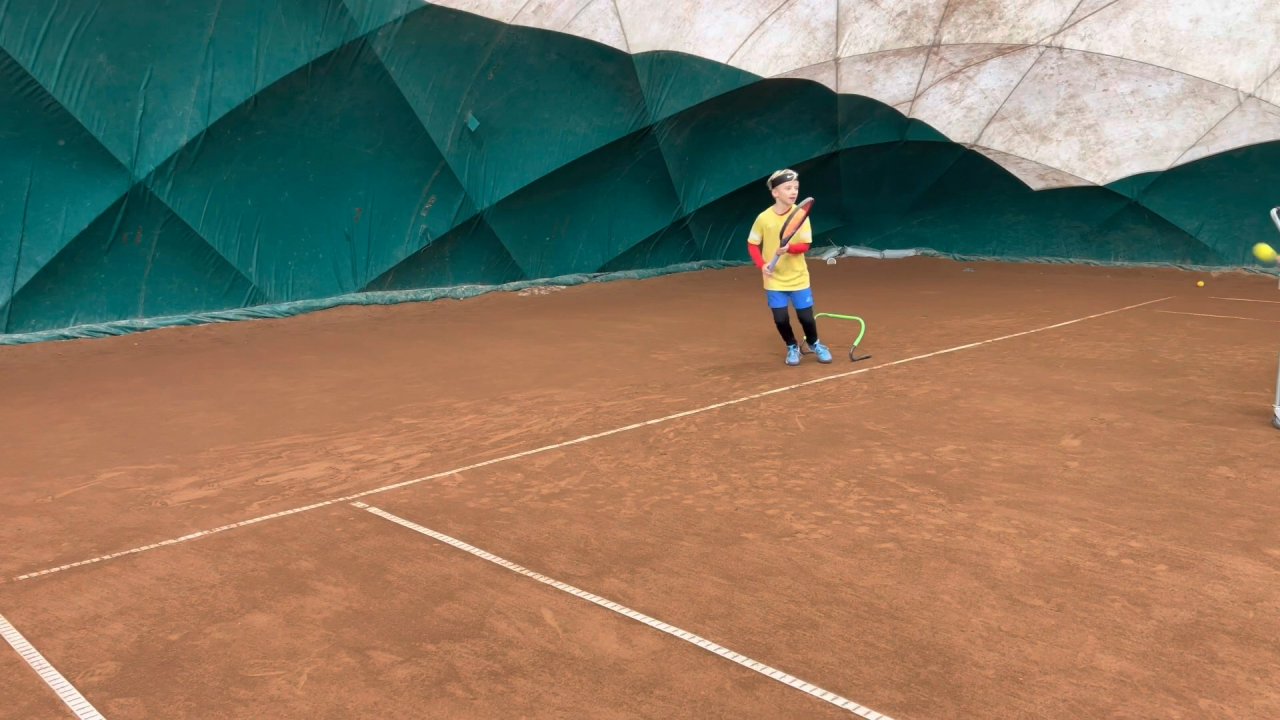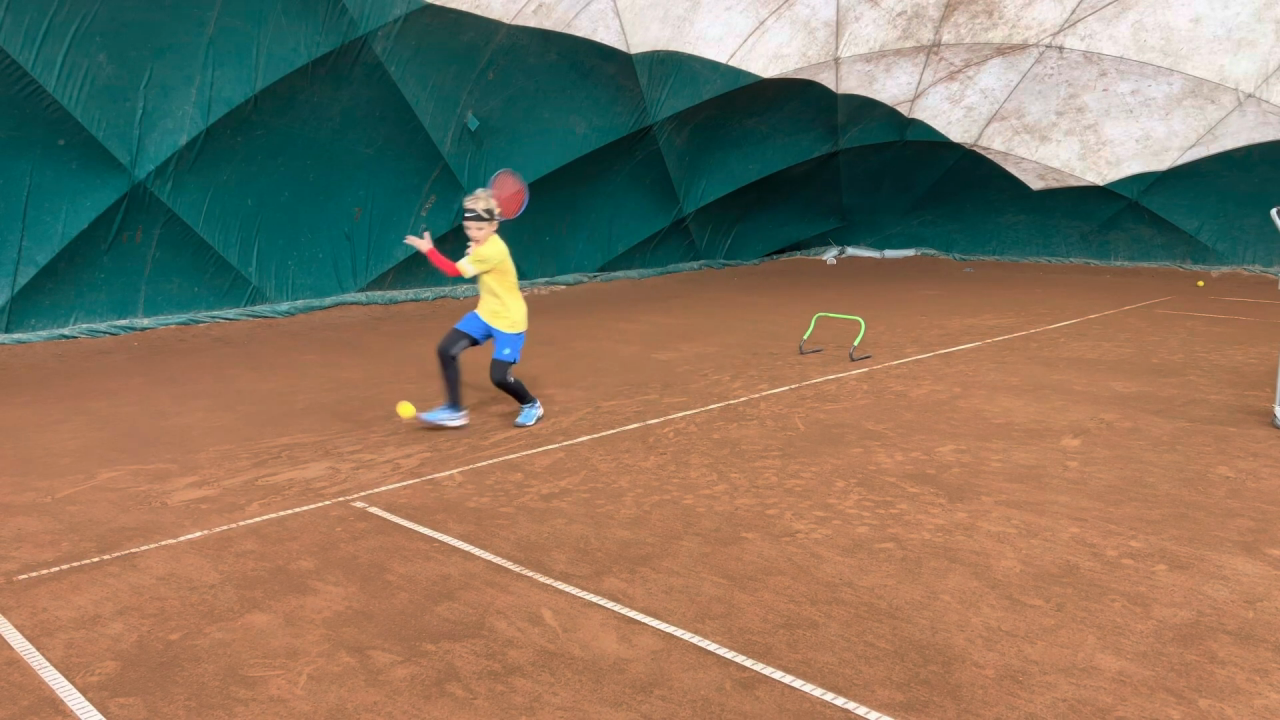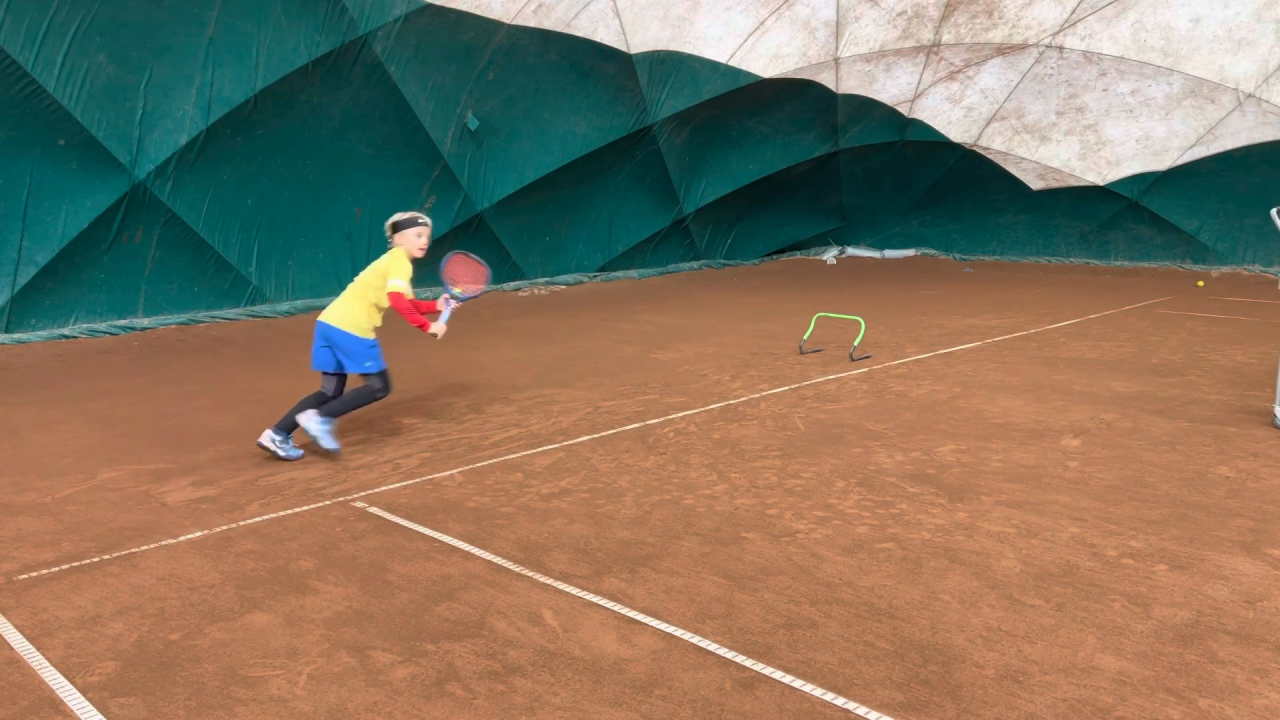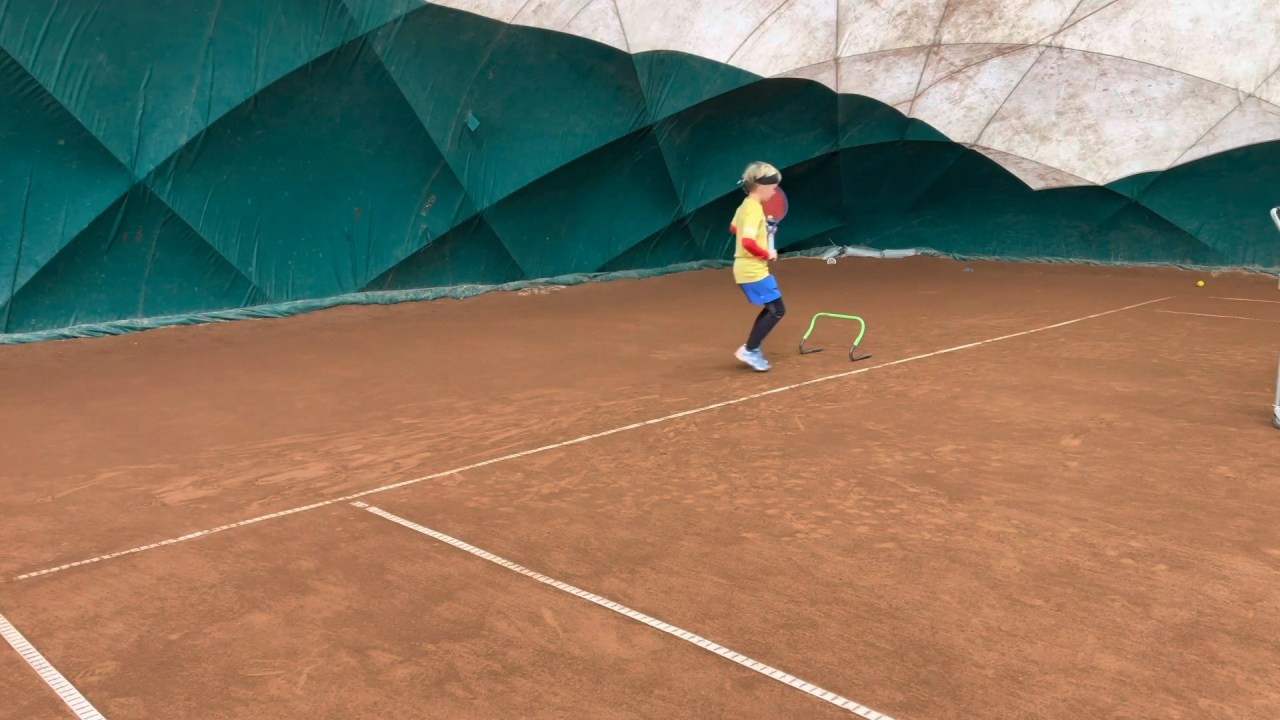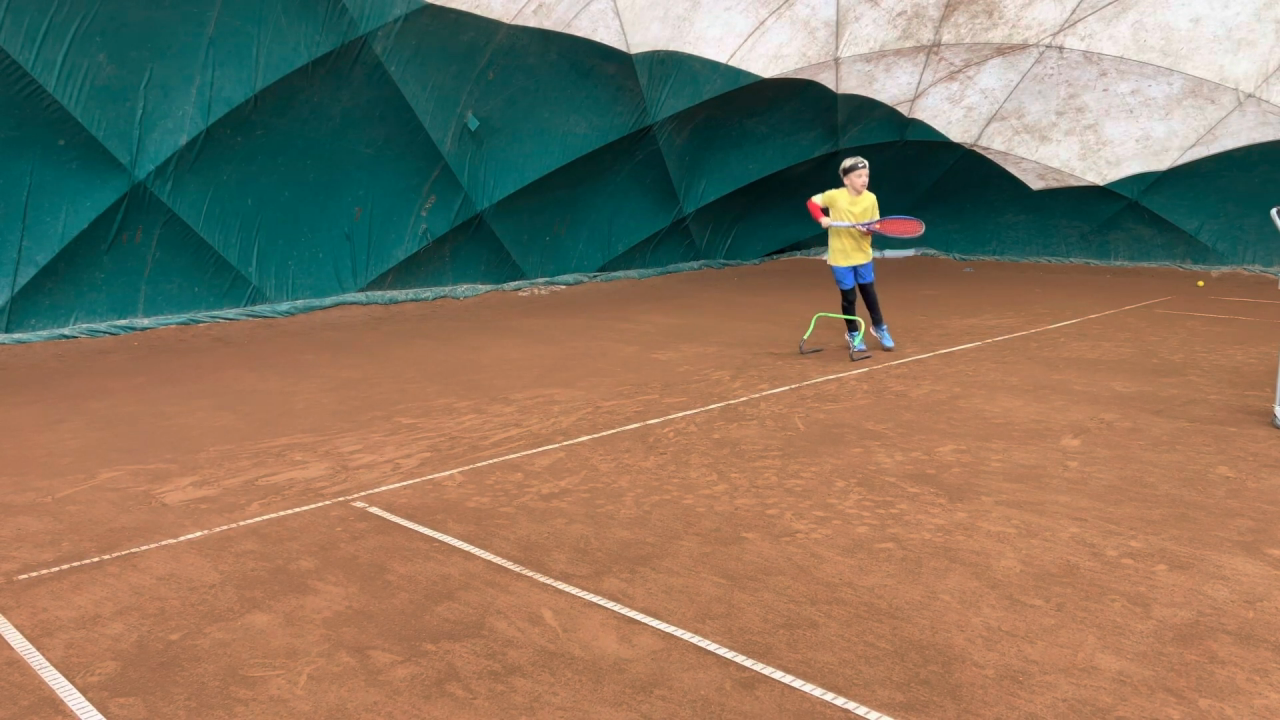
dt=1s
person 1, frame 1
right shoulder: (763, 218)
left elbow: (805, 245)
right elbow: (752, 245)
left wrist: (788, 248)
right wrist: (762, 265)
left hip: (797, 277)
right hip: (775, 279)
left knee: (806, 317)
right knee: (781, 319)
left ankle: (815, 344)
right ankle: (792, 348)
person 1, frame 2
left shoulder: (491, 251)
right shoulder: (487, 244)
left elbow: (454, 271)
left wrist: (428, 249)
right wrist: (474, 248)
left hip: (508, 320)
right hip: (486, 314)
left knee: (499, 377)
right knee: (446, 350)
left ankle: (531, 405)
right ankle: (453, 410)
person 1, frame 3
left shoulder: (393, 262)
right shoulder: (400, 264)
left elbow: (408, 305)
right elbow: (397, 301)
left wrist: (436, 305)
right wrist: (428, 325)
left hip: (329, 323)
right hip: (350, 328)
left knee: (332, 392)
right knee: (379, 387)
left ankle: (278, 435)
right ankle: (321, 418)
person 1, frame 4
left shoulder: (744, 207)
right shoulder: (754, 210)
left elbow: (734, 228)
right elbow: (747, 242)
right wrist: (767, 253)
left hip: (745, 270)
right hip: (754, 271)
left knee: (771, 308)
right knee: (777, 310)
left ankle: (751, 350)
right ankle: (749, 350)
person 1, frame 5
left shoulder: (871, 199)
right shoulder: (834, 196)
right elbow: (812, 202)
right wrist: (822, 218)
left hip: (863, 256)
right hip: (841, 258)
left knee: (868, 293)
right knee: (849, 297)
left ankle: (879, 328)
right ankle: (853, 334)
